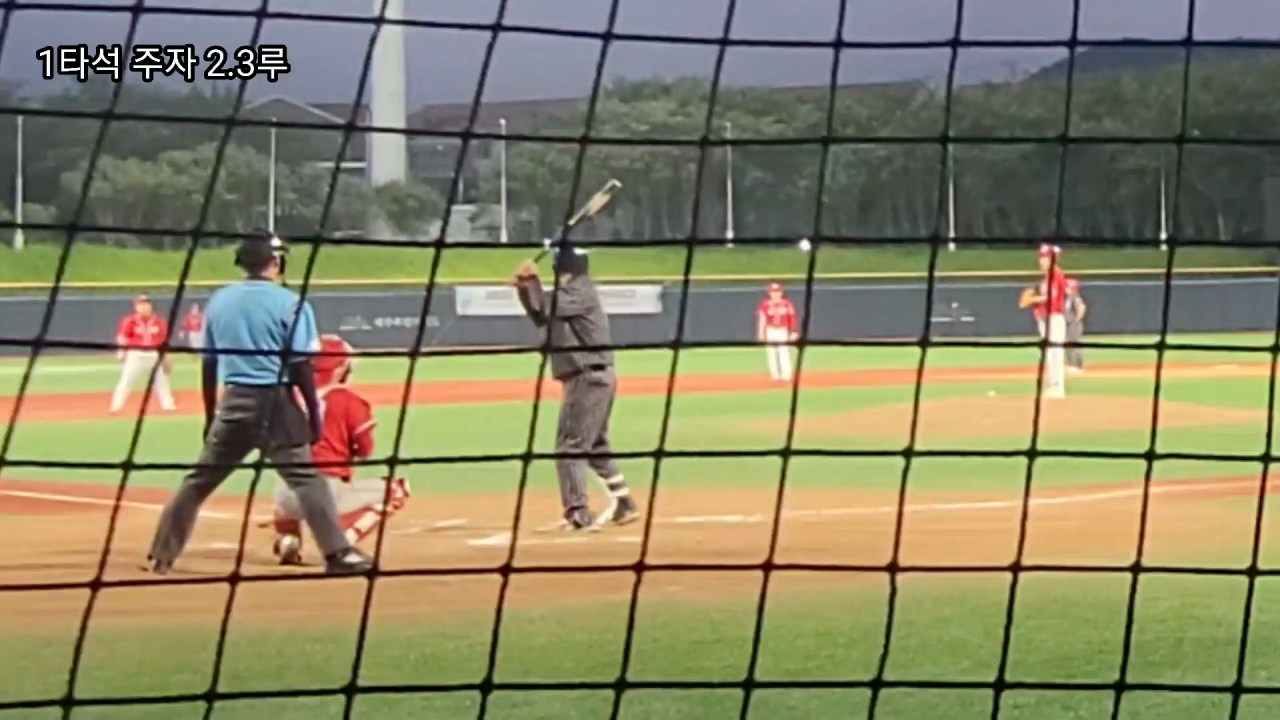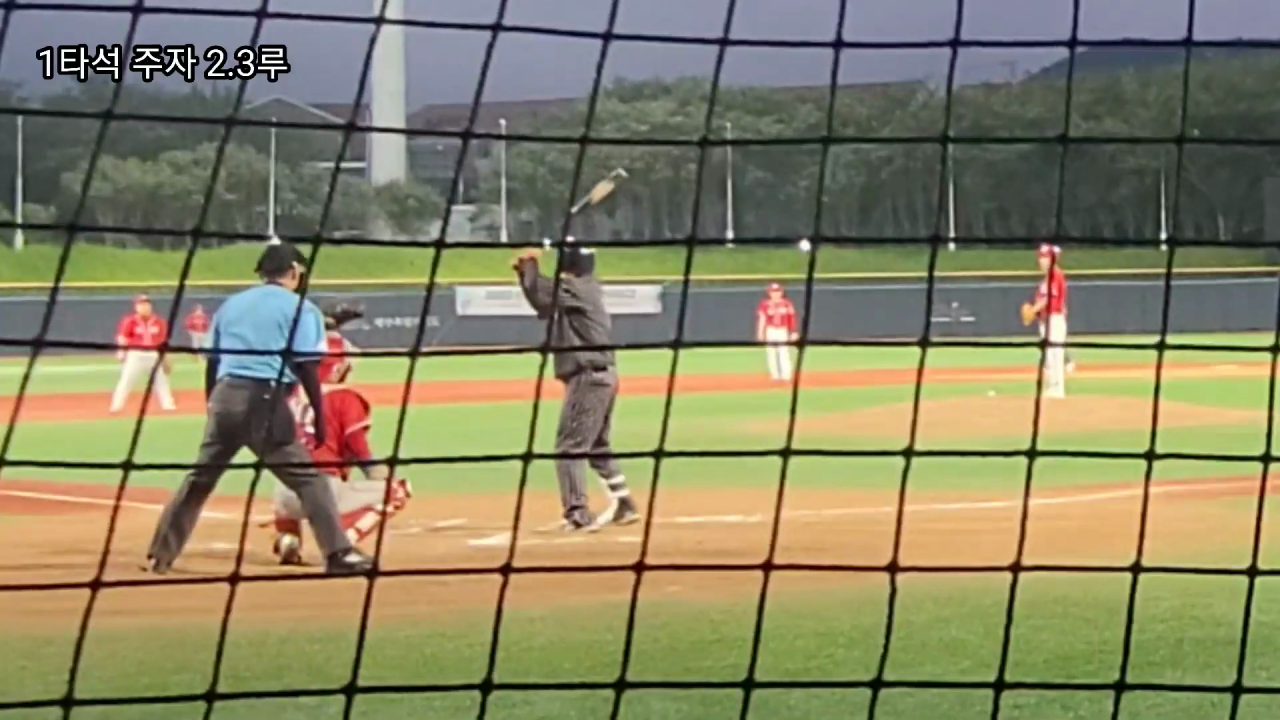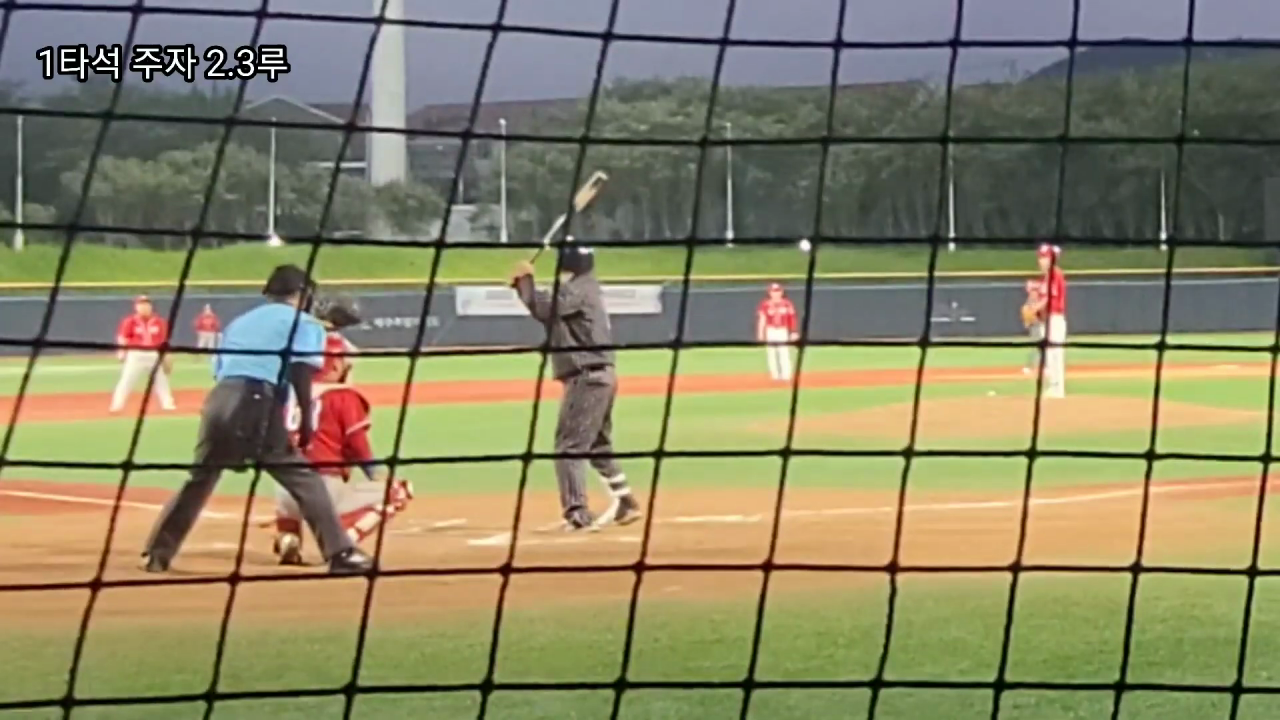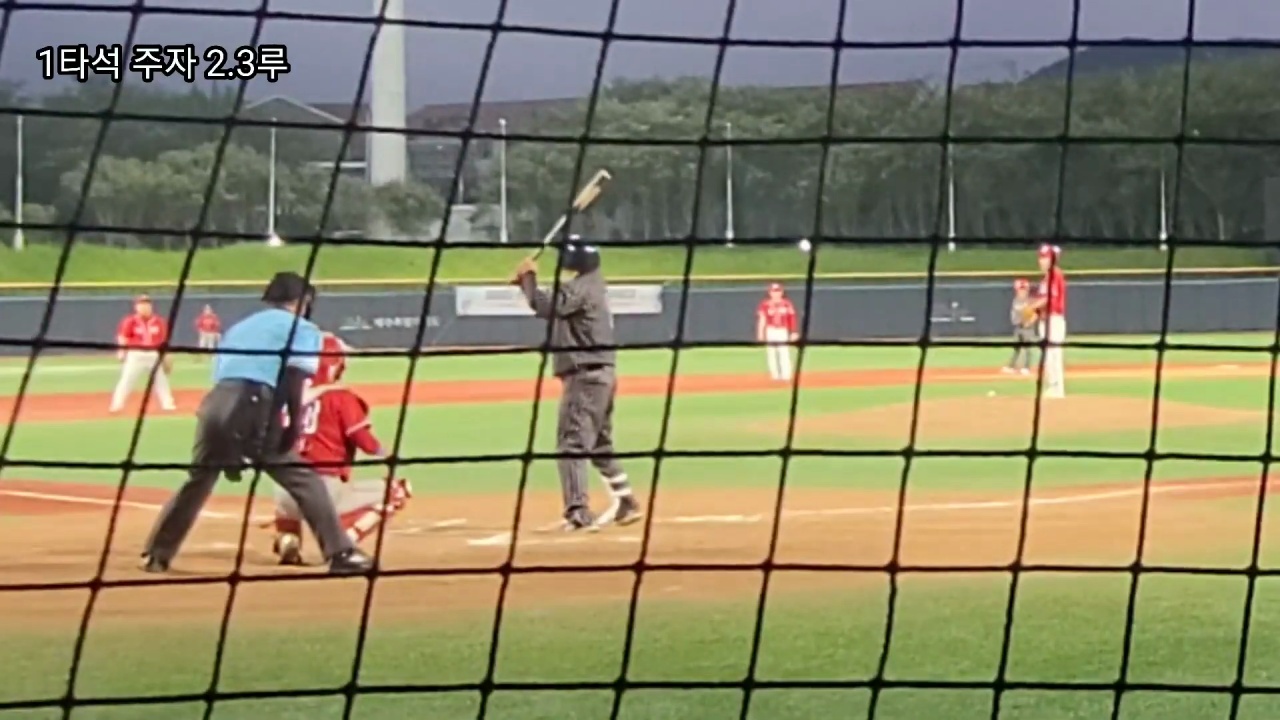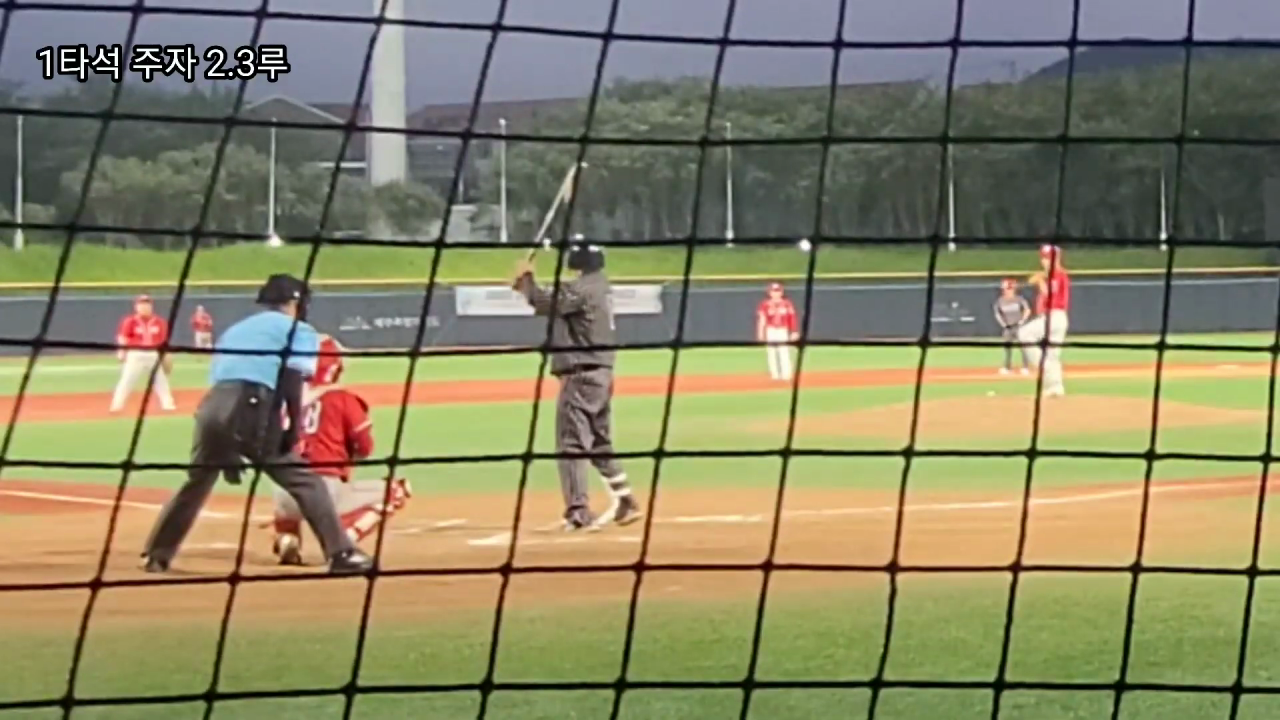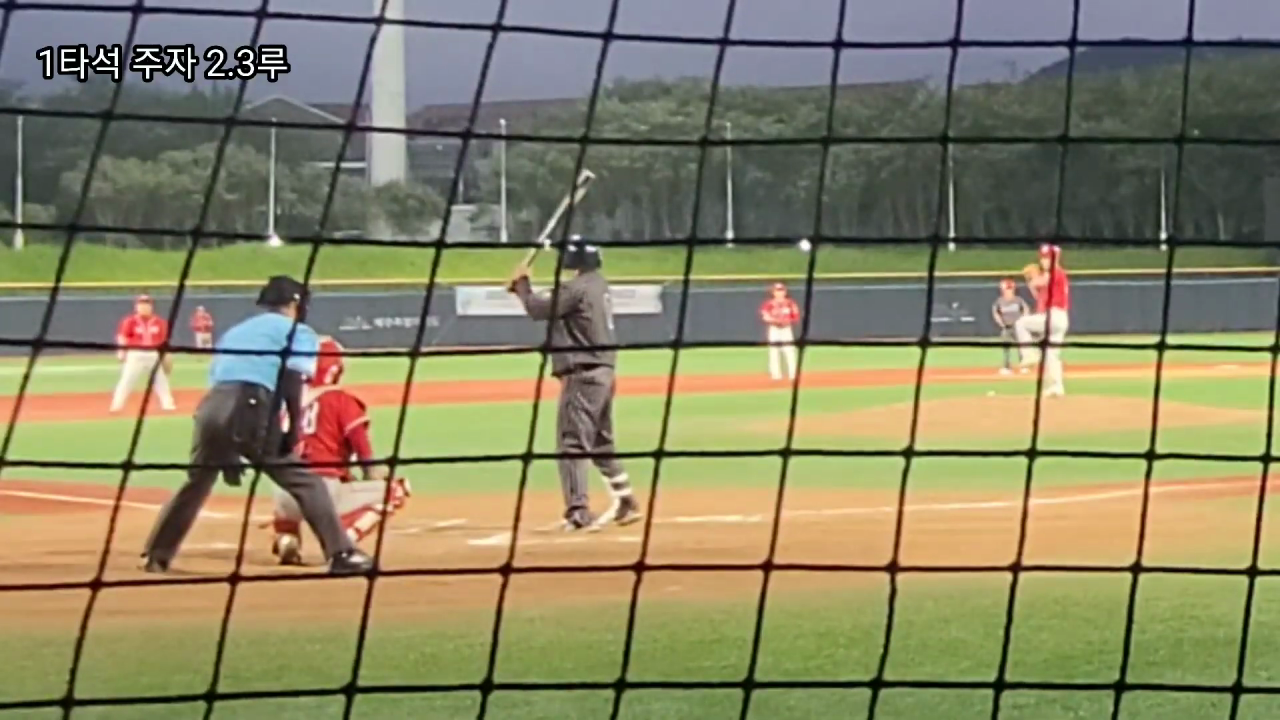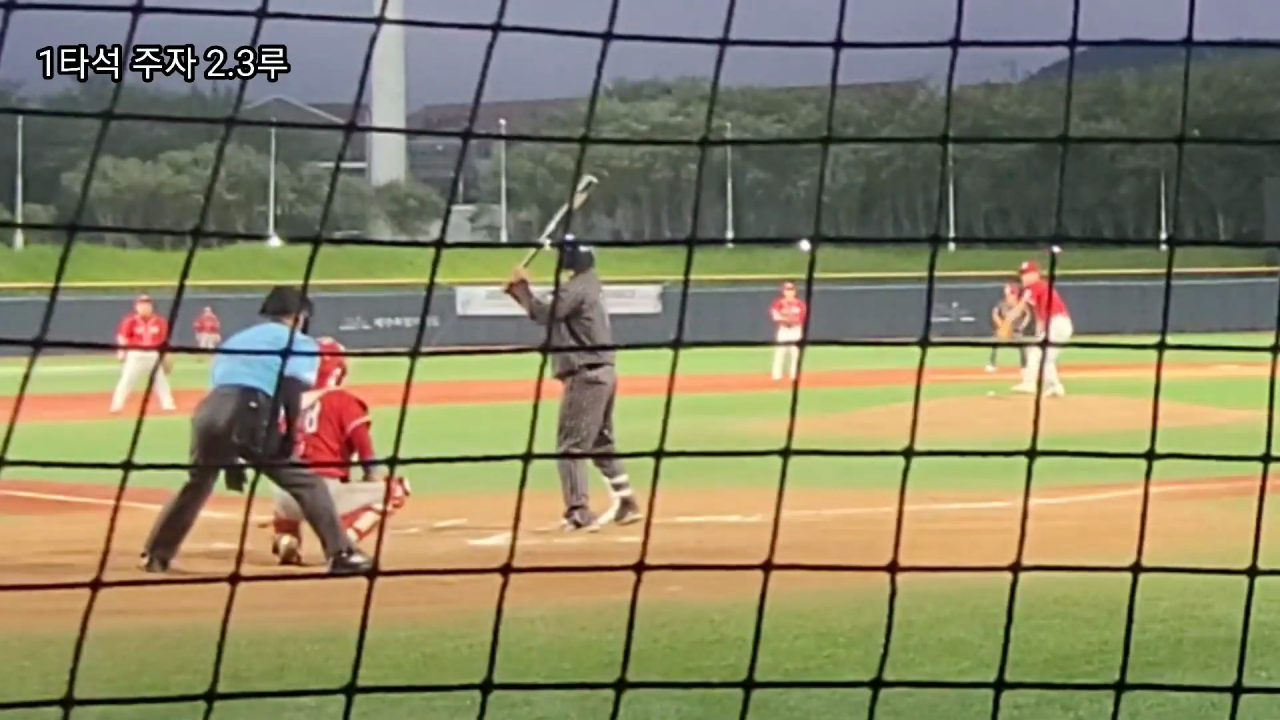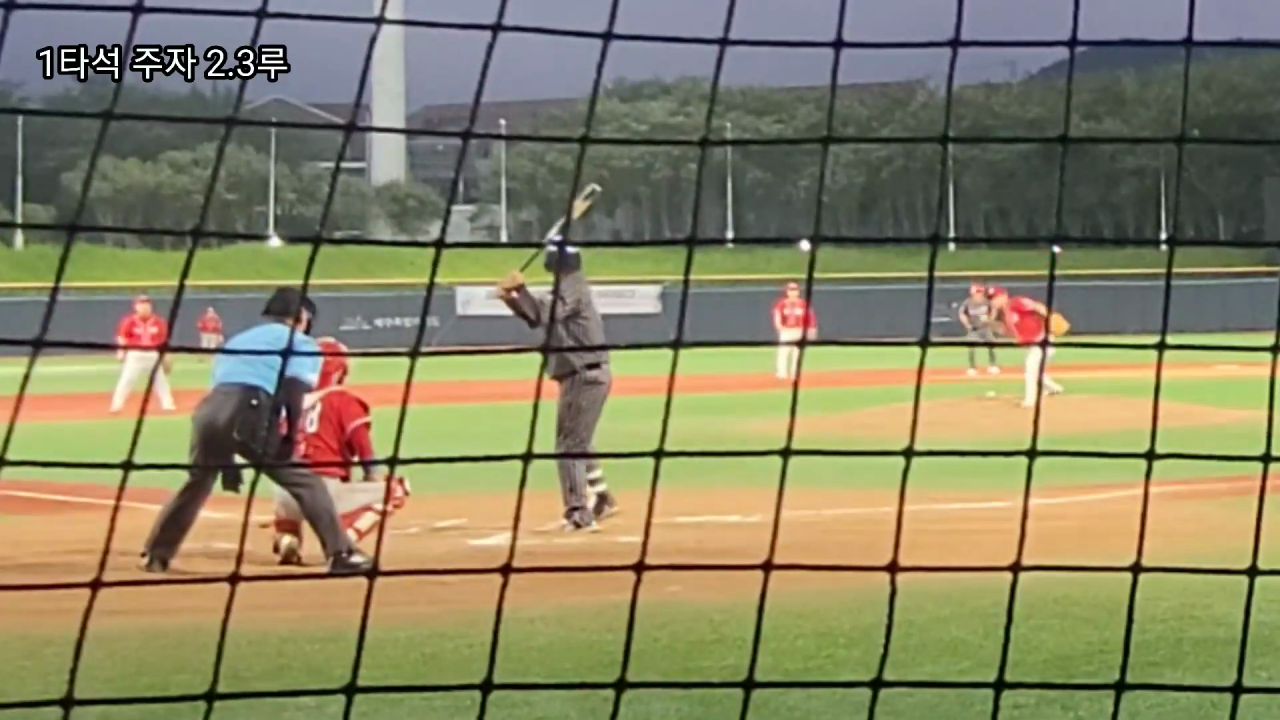
dt=0.5s
person 1, frame 1
left shoulder: (218, 301)
right shoulder: (290, 303)
left elbow: (209, 365)
right elbow: (301, 366)
left wrist: (210, 416)
right wrist: (314, 413)
left hip: (232, 403)
right hip: (274, 403)
left knee: (199, 480)
right knee: (307, 479)
left ankle: (160, 556)
right ankle: (338, 553)
person 1, frame 2
left shoulder: (230, 304)
right shoulder: (301, 308)
left elbow: (212, 364)
right elbow: (307, 366)
left wrist: (214, 410)
left hip: (225, 397)
right hip: (265, 399)
left knee: (199, 480)
right knee: (308, 478)
left ankle: (159, 554)
right ankle: (339, 553)
person 1, frame 3
left shoulder: (239, 321)
right shoulder: (304, 323)
right elbow: (301, 368)
left wrist: (233, 442)
right wrist: (306, 417)
left hip: (219, 401)
right hip: (258, 403)
left knee: (198, 481)
right knee: (304, 480)
left ankle: (155, 555)
right ankle: (341, 553)
person 1, frame 4
left shoulder: (238, 327)
right shoulder: (302, 328)
right elbow: (294, 372)
left wrist: (230, 449)
right wrist: (295, 421)
left hip: (215, 403)
right hip: (253, 405)
left knee: (197, 482)
right knee: (305, 480)
left ankle: (155, 555)
right ankle: (340, 553)
person 1, frame 5
left shoulder: (233, 330)
right shoulder: (297, 329)
right elbow: (291, 375)
left wrist: (228, 451)
right wrist: (295, 424)
left hip: (213, 406)
right hip: (252, 408)
left knee: (196, 483)
right knee: (305, 481)
left ankle: (155, 555)
right ankle: (341, 554)
person 1, frame 6
left shoulder: (233, 331)
right shoulder: (296, 331)
right elbow: (291, 377)
left wrist: (228, 454)
right wrist: (295, 426)
left hip: (211, 408)
right hip: (251, 409)
left knee: (196, 483)
right knee: (305, 481)
left ankle: (155, 555)
right ankle: (341, 554)
person 1, frame 7
left shoulder: (234, 340)
right shoulder: (298, 341)
right elbow: (291, 385)
left wrist: (231, 458)
right wrist: (291, 432)
left hip: (209, 411)
right hip: (249, 413)
left knee: (196, 485)
right knee: (307, 483)
left ankle: (155, 555)
right ankle: (341, 554)
person 1, frame 8
left shoulder: (236, 340)
right shoulder: (301, 342)
right elbow: (293, 387)
left wrist: (227, 460)
right wrist: (292, 434)
left hip: (210, 410)
right hip: (250, 412)
left knee: (196, 484)
right knee: (306, 482)
left ankle: (155, 555)
right ankle: (341, 554)
person 2, frame 1
left shoulder: (578, 291)
right shoulder: (575, 290)
left elbow: (547, 308)
right elbow: (541, 317)
left wrist: (532, 279)
right wrist: (524, 288)
left hip: (586, 378)
right hip: (597, 377)
left knee: (570, 448)
right knee: (596, 446)
left ankle: (579, 514)
right ankle: (623, 505)
person 2, frame 2
left shoulder: (579, 288)
right shoulder: (580, 289)
left elbow: (541, 289)
right elbow: (543, 305)
left wrist: (530, 263)
right wrist: (524, 272)
left hip: (589, 378)
right hip: (599, 377)
left knee: (569, 447)
right knee: (596, 446)
left ankle: (579, 515)
right ankle: (623, 506)
person 2, frame 3
left shoulder: (576, 290)
right shoulder: (583, 288)
left elbow: (542, 307)
right elbow: (549, 315)
left wrist: (526, 279)
right wrist: (522, 286)
left hip: (587, 378)
right hip: (600, 376)
left knee: (568, 448)
right knee: (598, 445)
left ankle: (578, 514)
right ankle: (625, 503)
person 2, frame 4
left shoulder: (580, 288)
right shoulder: (591, 284)
left elbow: (543, 306)
right elbow: (554, 306)
left wrist: (529, 275)
right wrist: (526, 283)
left hip: (585, 376)
right hip: (601, 374)
left knee: (572, 445)
right knee: (600, 444)
left ankle: (579, 513)
right ankle: (626, 504)
person 2, frame 5
left shoulder: (581, 288)
right shoulder: (597, 283)
left elbow: (543, 303)
right elbow: (555, 303)
left wrist: (526, 276)
right wrist: (526, 286)
left hip: (581, 375)
right hip: (600, 373)
left knee: (571, 444)
right knee: (599, 443)
left ankle: (579, 513)
right ankle: (625, 503)
person 2, frame 6
left shoulder: (577, 287)
right shoulder: (597, 284)
left elbow: (538, 310)
right elbow: (554, 306)
left wrist: (523, 281)
right wrist: (521, 290)
left hip: (583, 375)
right hip: (602, 373)
left knee: (571, 444)
right knee: (602, 443)
left ankle: (579, 513)
right ankle: (626, 503)
person 2, frame 7
left shoulder: (577, 288)
right shoulder: (586, 284)
left elbow: (542, 314)
right elbow: (550, 311)
left wrist: (522, 285)
right wrist: (518, 292)
left hip: (585, 376)
right hip: (601, 374)
left knee: (571, 446)
right knee: (602, 443)
left ankle: (579, 513)
right ankle: (626, 504)
person 2, frame 8
left shoulder: (571, 288)
right shoulder: (570, 286)
left elbow: (542, 315)
right elbow: (539, 316)
left wrist: (520, 288)
right wrist: (511, 298)
left hip: (583, 377)
right hip: (591, 375)
left knee: (569, 447)
right knee: (579, 443)
left ankle: (579, 515)
right ankle: (601, 499)
person 3, frame 1
right shoulder: (345, 398)
right elbow: (365, 449)
right wrist: (346, 455)
left hip: (287, 494)
right hip: (327, 491)
right knee: (396, 490)
left ankle: (287, 540)
person 3, frame 2
left shoulder: (293, 394)
right shoulder: (344, 397)
right elbow: (359, 448)
right wrist: (380, 477)
left hip: (288, 492)
right knee: (397, 490)
left ankle: (287, 539)
person 3, frame 3
left shoulder: (292, 390)
right shoulder: (344, 396)
right elbow: (359, 447)
right wrist: (379, 479)
left hip: (287, 493)
right hip: (326, 489)
right knee: (398, 492)
left ankle: (287, 540)
person 3, frame 4
right shoulder: (341, 397)
right elbow: (368, 444)
right wrist: (382, 451)
left hip: (287, 494)
right hip: (325, 490)
right knee: (396, 491)
left ankle: (287, 540)
person 3, frame 5
right shoulder: (341, 398)
right elbow: (365, 447)
right wrist: (347, 456)
left hip: (285, 495)
right hip: (325, 491)
right knee: (396, 491)
left ankle: (287, 540)
person 3, frame 6
right shoulder: (339, 398)
right elbow: (360, 440)
right wrist: (370, 472)
left hip: (285, 496)
right knee: (396, 490)
left ankle: (286, 540)
person 3, frame 7
right shoulder: (341, 399)
right elbow: (361, 439)
right wrist: (371, 475)
left hip: (286, 496)
right hip: (324, 492)
right knee: (395, 490)
left ankle: (286, 539)
person 3, frame 8
right shoulder: (343, 400)
right elbow: (360, 440)
right wrist: (372, 476)
left hip: (288, 496)
right hip: (324, 491)
right knee: (395, 490)
left ankle: (287, 539)
